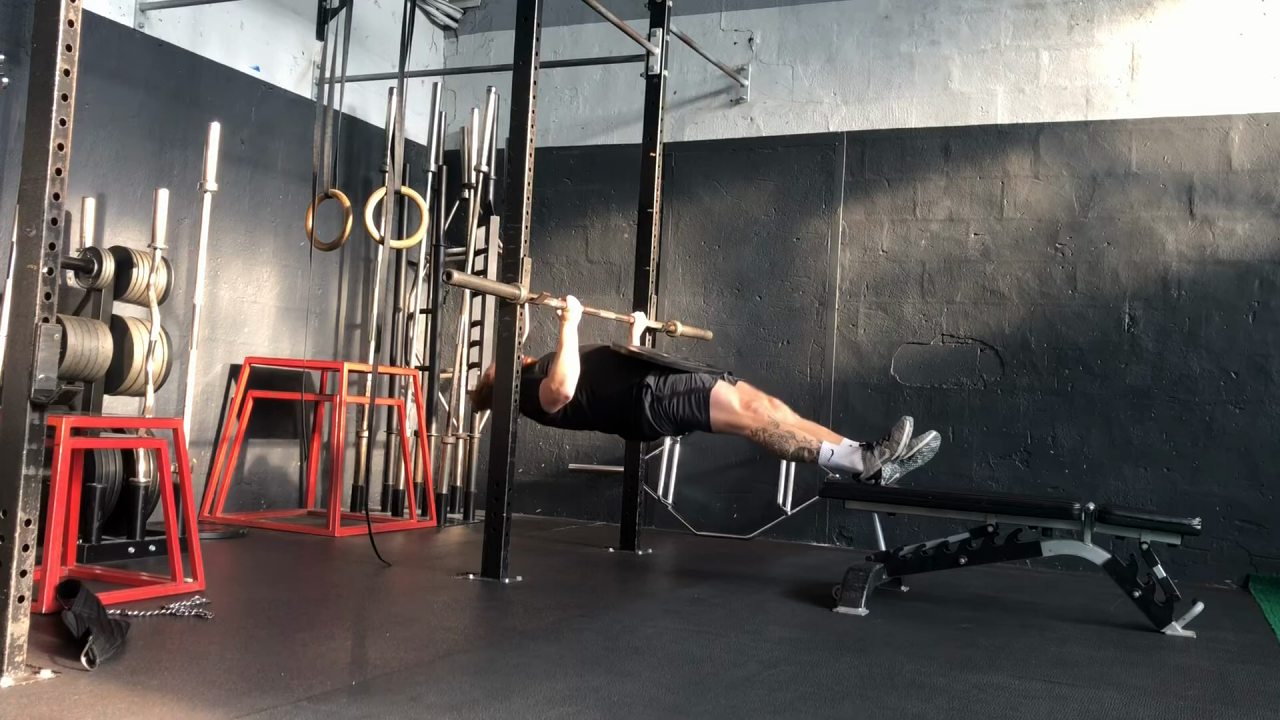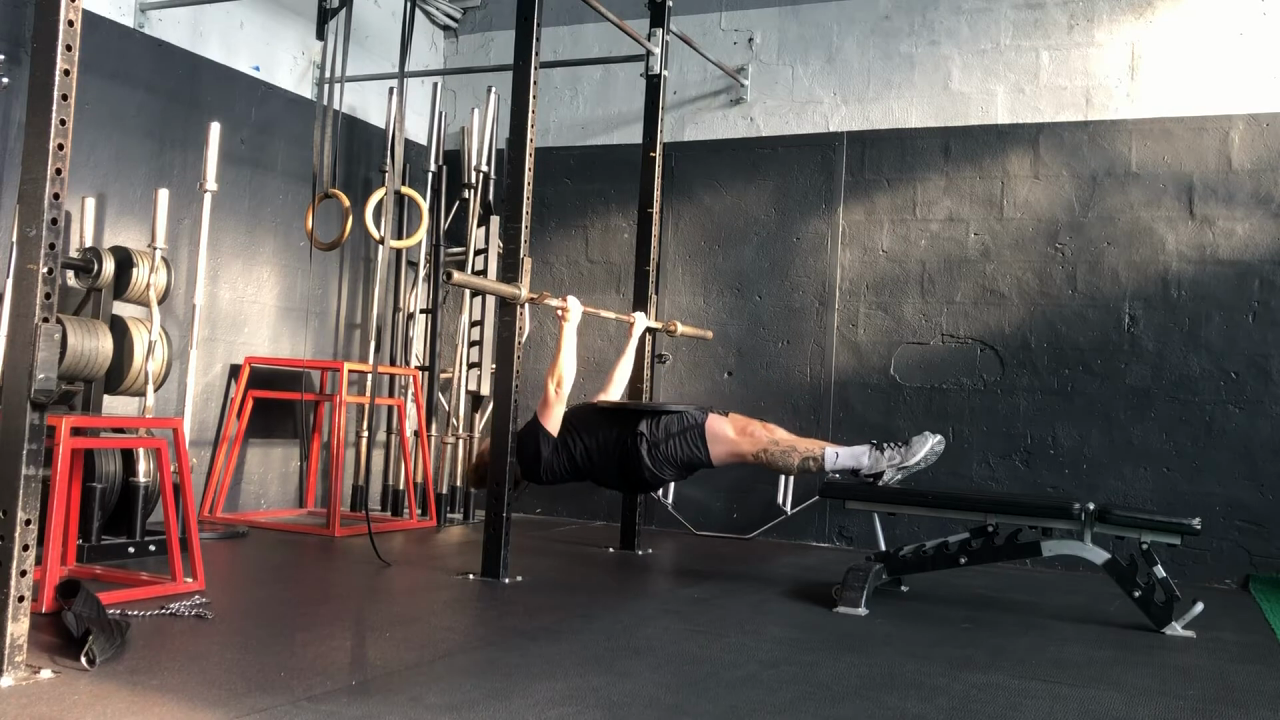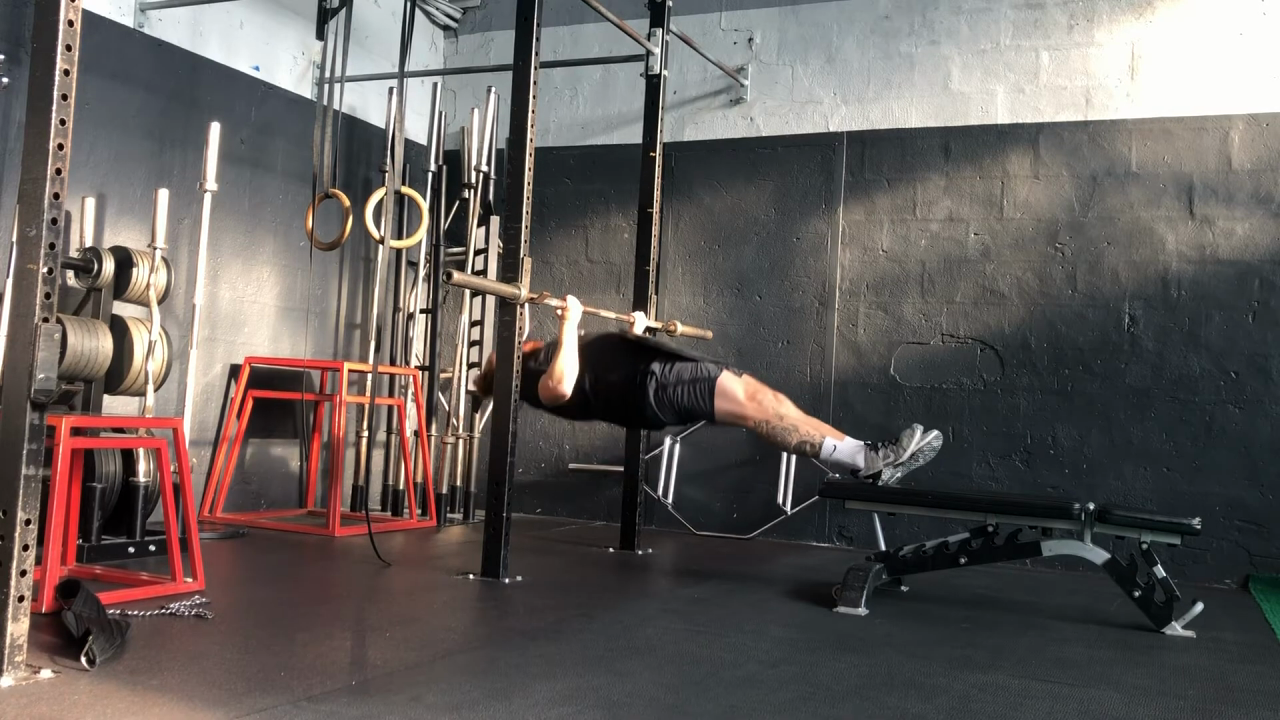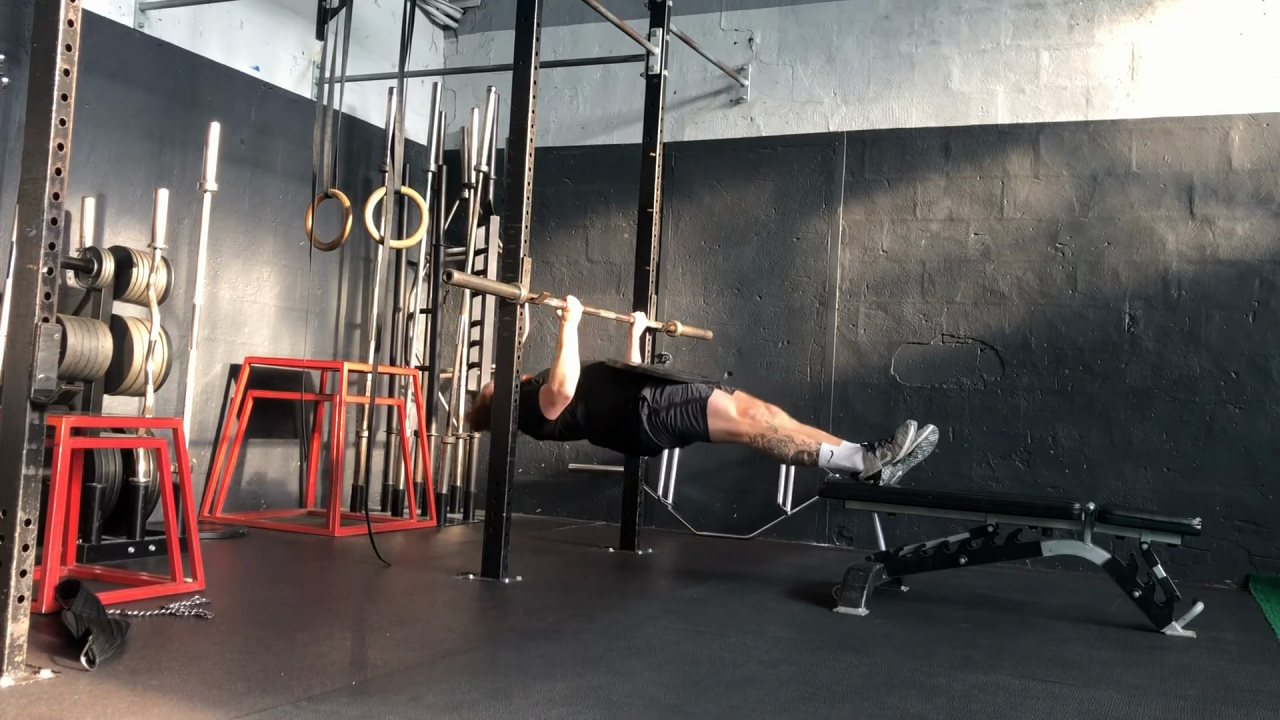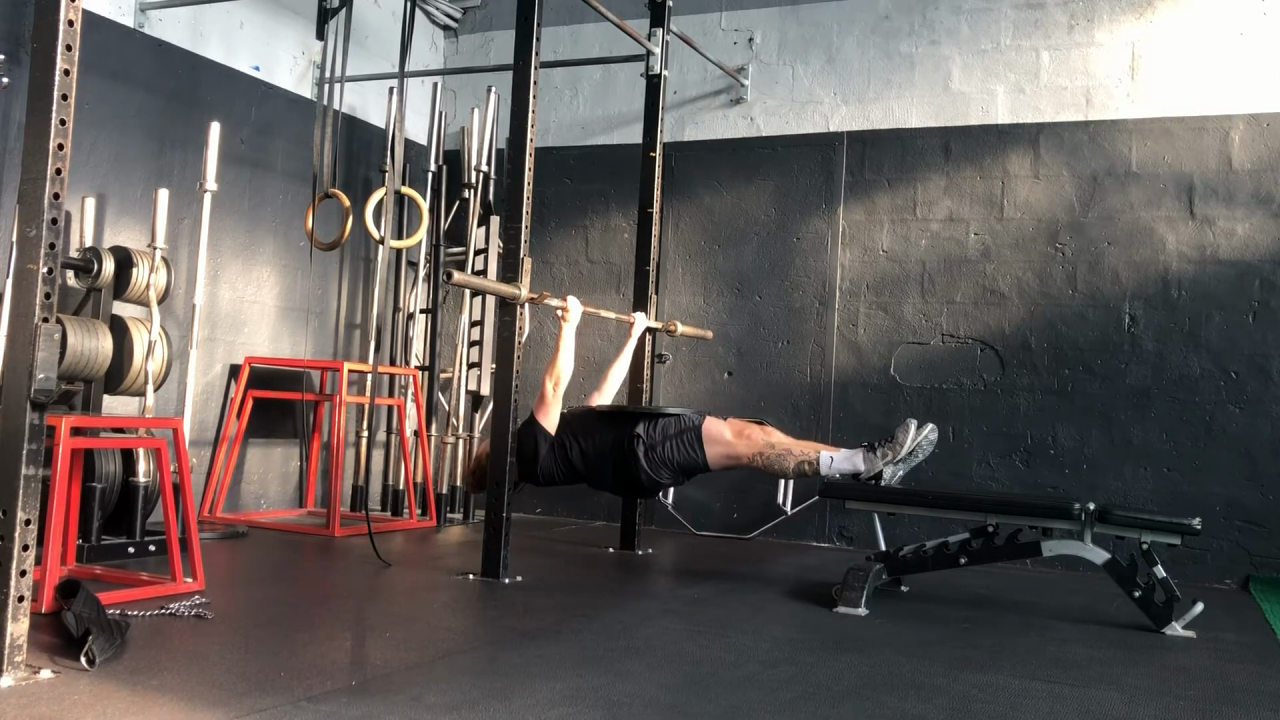
dt=1s
person 1, frame 1
left shoulder: (544, 371)
right shoulder: (532, 390)
right elbow: (563, 388)
left wrist: (635, 334)
right wrist: (568, 324)
left hip: (651, 382)
right hip: (645, 398)
left knee: (763, 406)
right knee: (747, 412)
left ankle: (867, 459)
right ankle: (862, 463)
person 1, frame 2
left shoulder: (539, 446)
right shoulder: (534, 451)
left elbow: (610, 396)
right elbow: (558, 388)
left wrist: (634, 337)
right wrist: (568, 327)
left hip: (644, 434)
right hip: (643, 446)
left knee: (754, 431)
right knee: (748, 438)
left ankle: (872, 462)
right ankle: (872, 461)
person 1, frame 3
left shoulder: (545, 359)
right shoulder: (532, 379)
right elbow: (562, 385)
left wrist: (635, 332)
right wrist: (567, 324)
left hip: (654, 372)
right hip: (650, 387)
left knee: (765, 399)
right knee: (753, 404)
left ankle: (868, 458)
right ankle: (866, 459)
person 1, frame 4
left shoulder: (539, 390)
right shoulder: (532, 409)
left elbow: (625, 380)
right elbow: (563, 390)
left wrist: (635, 333)
right wrist: (568, 325)
left hip: (646, 398)
right hip: (641, 413)
left knee: (758, 411)
right knee: (745, 419)
left ankle: (865, 459)
right ankle: (863, 461)
person 1, frame 5
left shoulder: (544, 443)
right shoulder: (531, 449)
left elbow: (603, 393)
right elbow: (554, 386)
left wrist: (633, 337)
right wrist: (568, 326)
left hip: (641, 442)
right hip: (639, 450)
left knee: (751, 434)
right knee: (742, 440)
left ankle: (867, 462)
right ankle: (866, 464)
